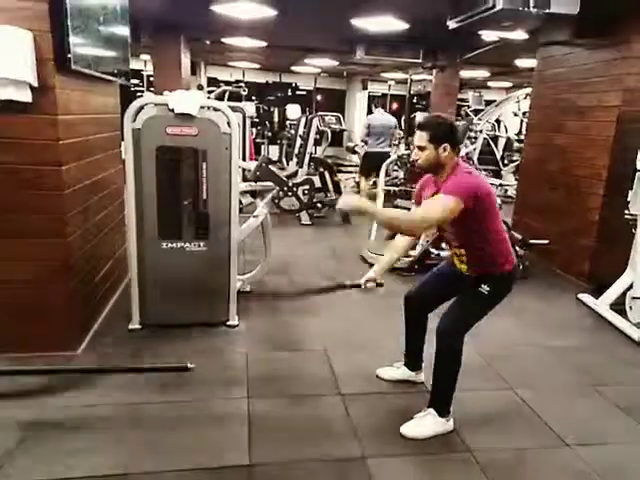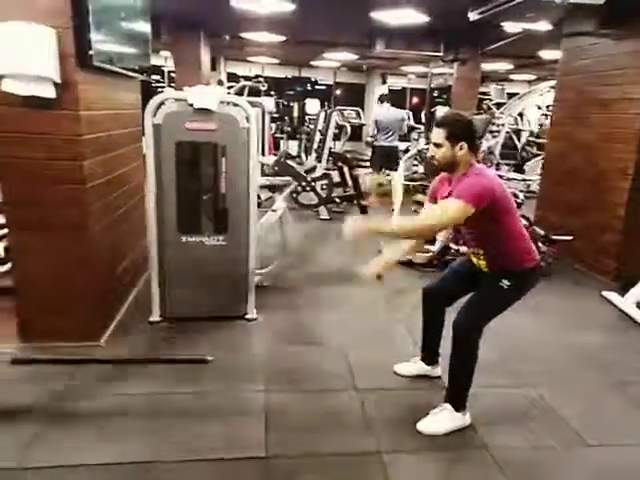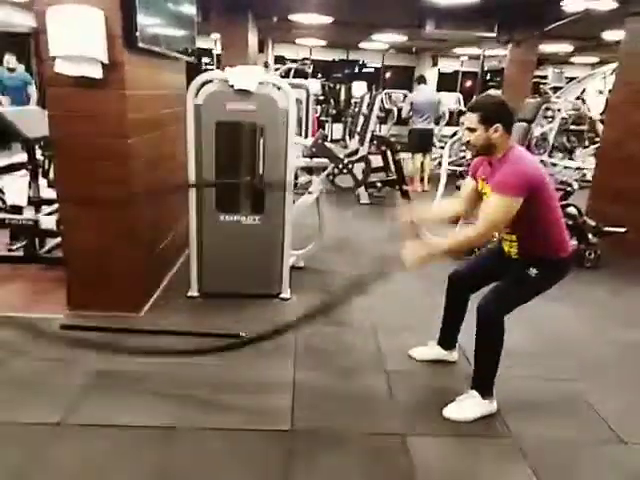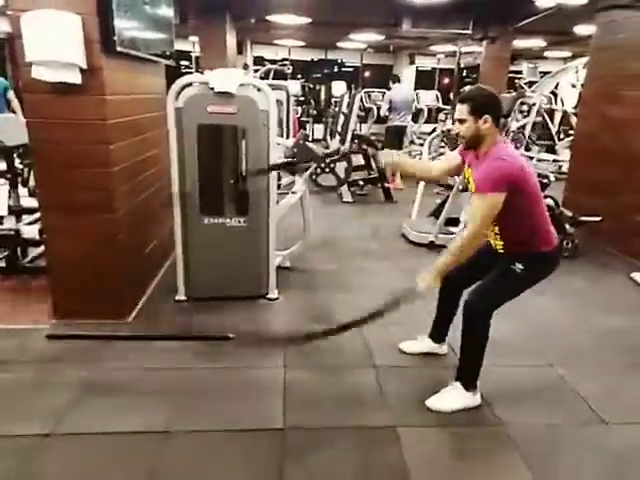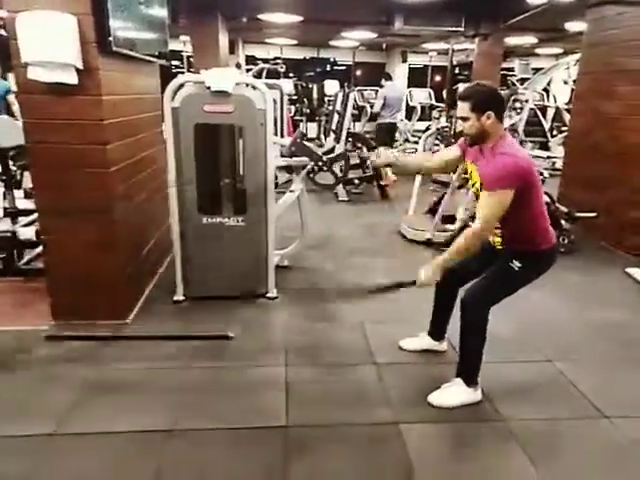
dt=0.4s
person 1, frame 1
left shoulder: (465, 183)
right shoulder: (430, 180)
left elbow: (420, 225)
right elbow: (410, 231)
left wrist: (363, 206)
right wrist: (380, 267)
left hip: (493, 274)
right hip: (462, 263)
left knee: (448, 330)
right knee: (414, 300)
left ankle: (440, 415)
right ankle: (412, 367)
person 1, frame 2
left shoulder: (478, 184)
right shoulder: (444, 180)
left elbow: (429, 227)
right elbow: (418, 229)
left wrist: (369, 226)
right wrist: (383, 261)
left hip: (515, 269)
right hip: (482, 259)
left knee: (466, 325)
right knee: (433, 294)
left ankle: (456, 410)
right ankle: (429, 362)
person 1, frame 3
left shoulder: (516, 171)
right shoulder: (484, 161)
left elbow: (482, 232)
right elbow: (463, 204)
left wrist: (427, 250)
right wrist: (422, 213)
left hip: (547, 258)
right hip: (514, 246)
left knee: (490, 309)
right knee: (459, 281)
left ankle: (483, 397)
right ankle: (446, 346)
person 1, frame 4
left shoulder: (496, 166)
right shoulder: (473, 149)
left elbow: (475, 233)
right elbow: (435, 170)
left wrist: (435, 271)
right wrist: (398, 162)
left hip: (534, 253)
right hip: (503, 241)
left knee: (477, 305)
right knee: (453, 279)
left ankle: (467, 389)
right ankle: (436, 340)
person 1, frame 5
left shoulder: (507, 163)
right shoulder: (474, 144)
left elbow: (480, 229)
right elbow: (436, 163)
left wrist: (436, 266)
right wrist: (395, 160)
left hip: (532, 250)
right hip: (502, 239)
left knee: (475, 300)
right knee: (449, 276)
left ankle: (468, 385)
right ankle: (435, 337)
